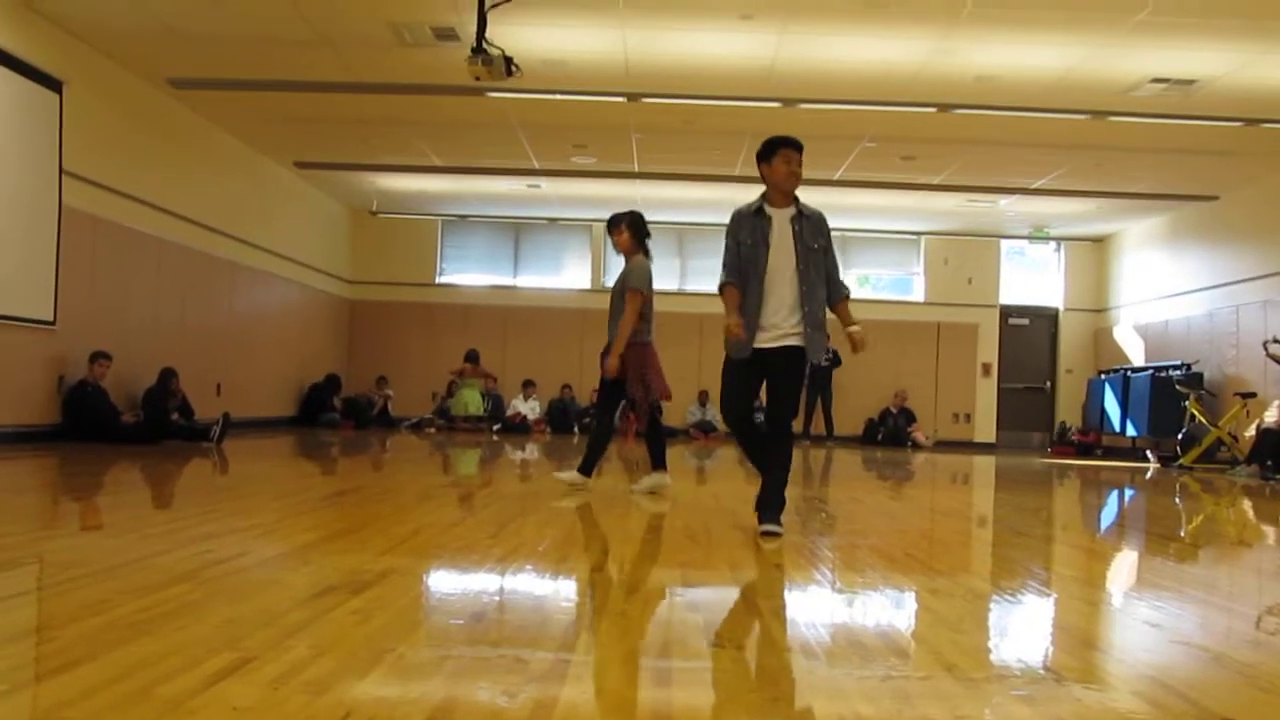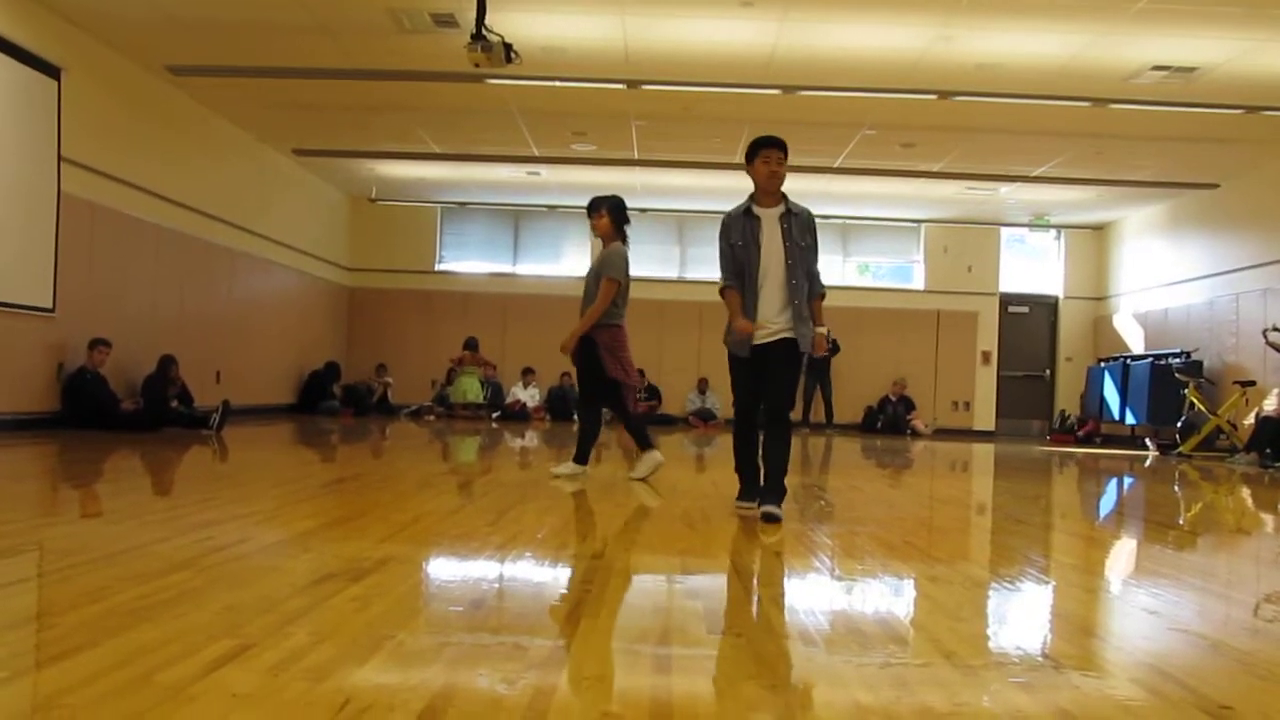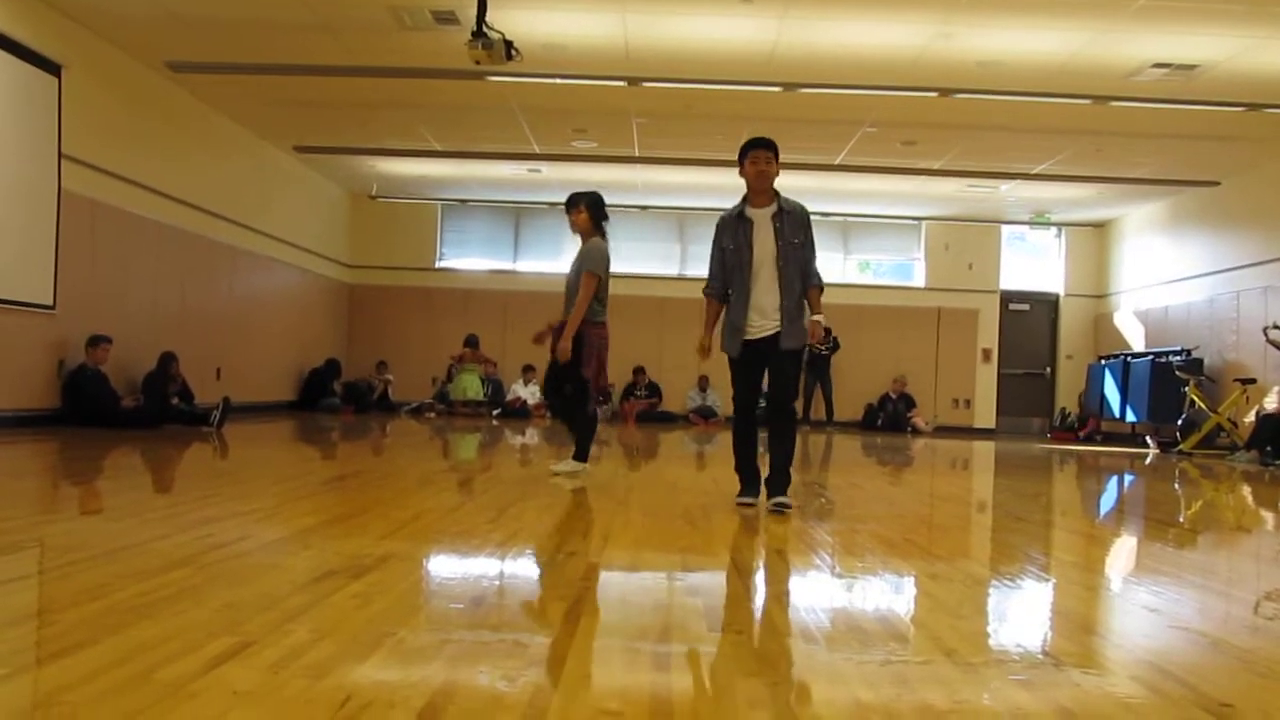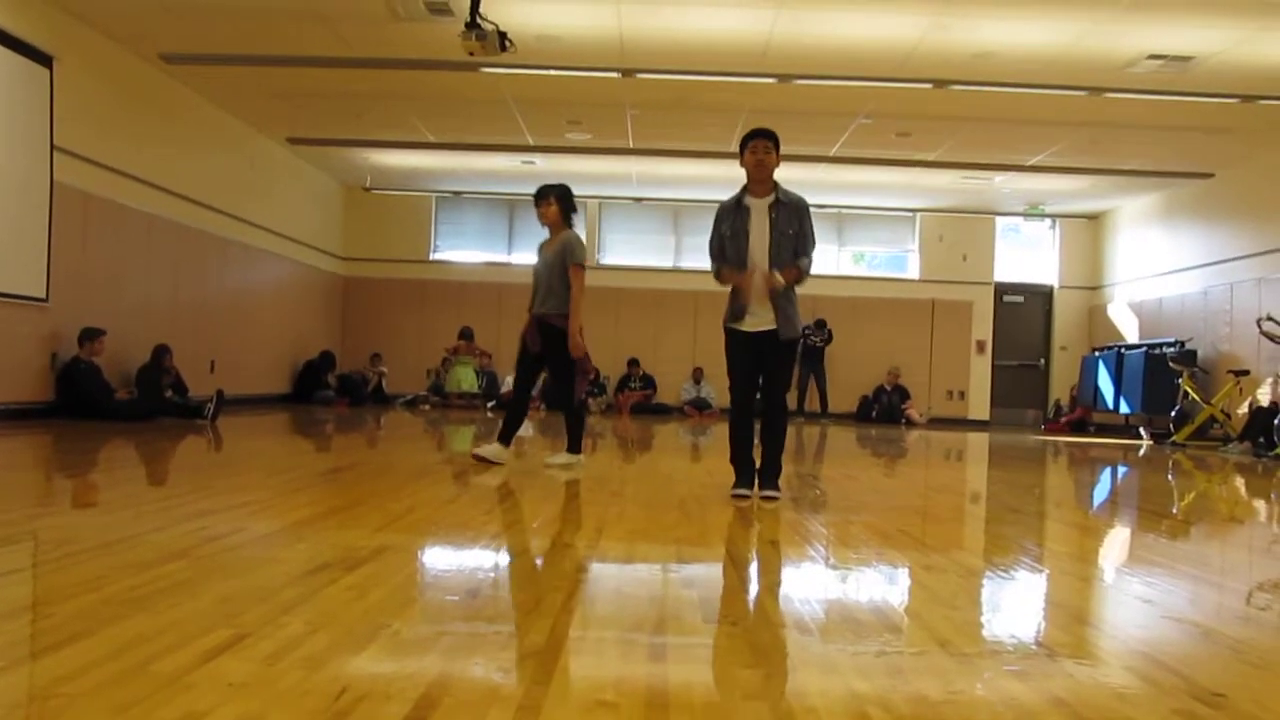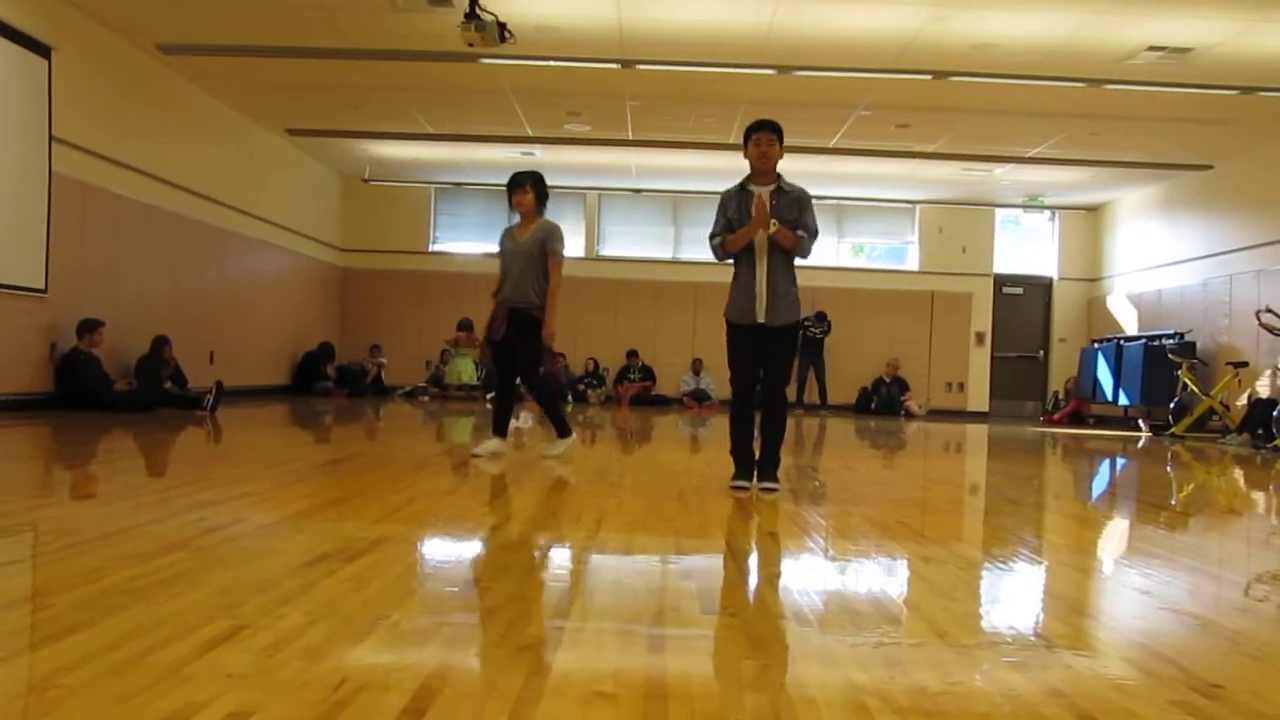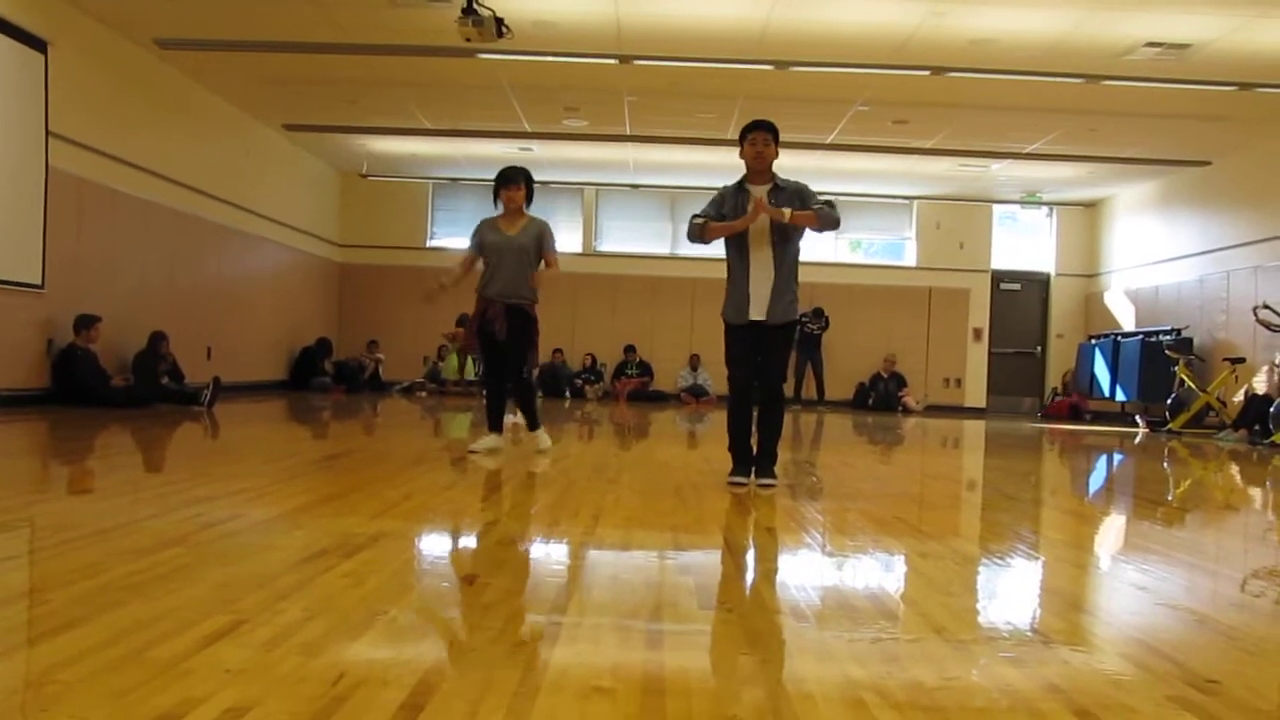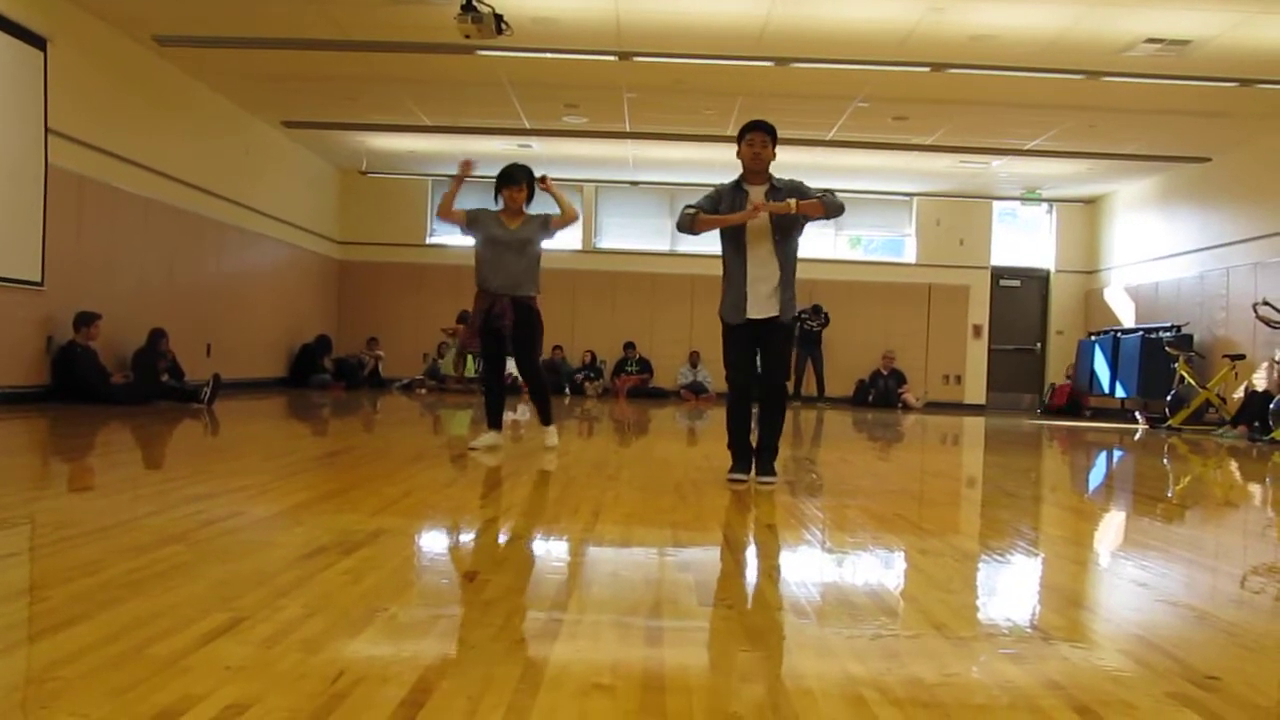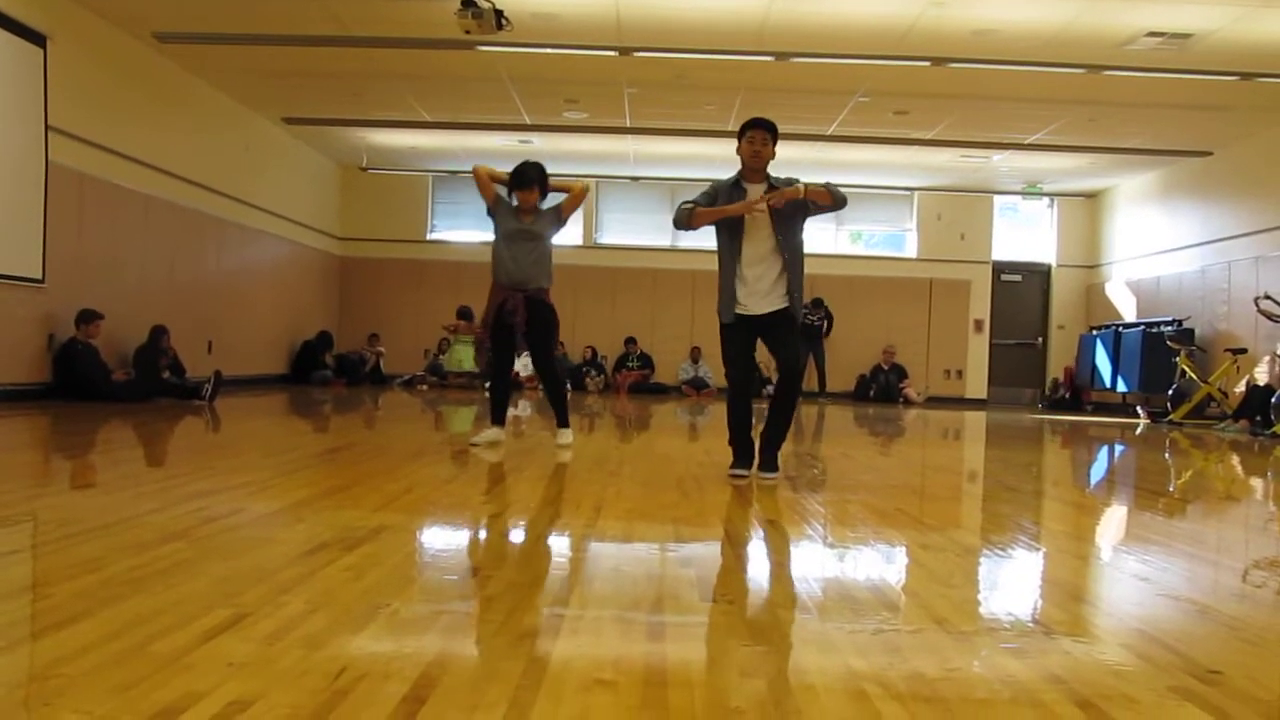
dt=0.3s
person 1, frame 1
left shoulder: (814, 222)
right shoulder: (742, 219)
left elbow: (831, 281)
right elbow: (730, 275)
left wrist: (850, 325)
right wrist: (731, 314)
left hip: (792, 341)
right hip: (748, 341)
left knee: (780, 425)
right knee: (735, 414)
left ankle: (771, 509)
right ankle: (771, 474)
person 1, frame 2
left shoulder: (802, 219)
right shoulder: (734, 221)
left elbow: (812, 279)
right elbow: (729, 278)
left wrist: (818, 327)
right wrist: (737, 317)
left hip: (786, 335)
right hip: (746, 338)
left knee: (778, 415)
right knee: (745, 414)
left ankle: (772, 495)
right ankle: (748, 486)
person 1, frame 3
left shoulder: (797, 216)
right shoulder: (728, 223)
left elbow: (809, 272)
right elbow: (717, 284)
left wrist: (816, 314)
right wrist: (707, 332)
left hip: (786, 331)
right hip: (743, 334)
left knee: (782, 406)
right knee: (744, 409)
left ankle: (779, 486)
right ankle: (748, 483)
person 1, frame 4
left shoulder: (795, 207)
right shoulder: (728, 210)
left elbow: (805, 259)
right elbow: (717, 262)
left wrist: (781, 279)
right wrist: (735, 278)
left hip: (782, 324)
right hip: (741, 323)
left knee: (775, 400)
right knee: (741, 399)
left ankle: (770, 476)
right ankle: (743, 475)
person 1, frame 5
left shoulder: (796, 197)
right shoulder: (732, 197)
left elbow: (805, 244)
right elbow: (719, 247)
left wrist: (770, 225)
right wrist: (752, 227)
left hip: (783, 312)
right hip: (742, 312)
left knee: (775, 391)
right knee: (743, 390)
left ankle: (768, 468)
right ankle: (742, 466)
person 1, frame 6
left shoulder: (796, 193)
right shoulder: (728, 196)
left elbow: (831, 218)
right elbow: (696, 230)
left wrist: (781, 215)
right wrist: (743, 222)
left hip: (780, 310)
right hip: (739, 311)
left knee: (772, 388)
right knee: (740, 387)
left ankle: (766, 463)
right ankle: (740, 462)
person 1, frame 7
left shoulder: (791, 191)
right shoulder: (724, 195)
left elbow: (835, 206)
right elbow: (685, 221)
left wrist: (789, 207)
right wrist: (736, 218)
left hip: (778, 311)
right hip: (737, 311)
left knee: (775, 385)
right knee: (739, 386)
left ankle: (766, 458)
right ankle: (740, 458)
person 1, frame 8
left shoulder: (790, 192)
right shoulder: (721, 191)
left elbow: (838, 199)
right elbow: (682, 218)
left wrist: (801, 191)
right wrist: (731, 209)
left hip: (780, 306)
right hip: (736, 308)
left knee: (792, 372)
right knee: (739, 382)
left ankle: (770, 450)
right ankle: (742, 454)
person 2, frame 1
left shoulder: (637, 266)
right shoulder: (633, 267)
left elbow: (630, 315)
left wrist: (614, 354)
right wrist: (613, 353)
left hip: (630, 351)
right hip: (634, 351)
left knee: (605, 411)
right knee: (646, 413)
left ankle: (584, 472)
right ankle: (659, 471)
person 2, frame 2
left shoulder: (615, 253)
right shoulder: (606, 253)
left elbow: (602, 302)
left wrist: (574, 334)
right wrist: (578, 334)
left hip: (602, 335)
right hip: (598, 336)
left knee: (590, 401)
right knee: (614, 399)
left ankle: (580, 461)
right ankle: (648, 452)
person 2, frame 3
left shoulder: (596, 249)
right shoulder: (584, 250)
left elbow: (586, 297)
left wrist: (566, 336)
right wrist: (553, 327)
left hip: (587, 334)
right hip: (575, 332)
left knee: (582, 396)
right knee: (553, 389)
left ankle: (580, 458)
right ankle: (582, 451)
person 2, frame 4
left shoulder: (571, 242)
right shoulder: (544, 246)
left elbow: (577, 290)
left wrist: (574, 331)
right wrist: (529, 324)
left hip: (559, 326)
right hip: (539, 327)
left knee: (567, 391)
right knee: (521, 387)
left ankle: (574, 451)
right ankle: (501, 446)
person 2, frame 5
left shoulder: (550, 231)
right shoulder: (507, 234)
left elbow: (555, 279)
left wrist: (550, 321)
right wrist: (494, 314)
left hip: (531, 316)
right hip: (502, 315)
left knee: (531, 379)
right knee: (503, 379)
left ankle: (565, 434)
right ankle: (498, 438)
person 2, frame 6
left shoulder: (539, 228)
right shoulder: (485, 228)
left elbow: (554, 267)
right elbow: (467, 265)
left wrist: (544, 276)
right wrist: (446, 283)
left hip: (520, 312)
right hip: (488, 310)
left knee: (518, 374)
right knee: (493, 375)
left ankle: (535, 428)
right ankle: (495, 433)
person 2, frame 7
left shoulder: (538, 224)
right shoulder: (483, 219)
left elbow: (571, 216)
right elbow: (444, 213)
left wrist: (549, 188)
right wrist: (459, 179)
left hip: (523, 305)
right hip: (489, 305)
left knee: (529, 368)
right knee: (492, 369)
left ankle: (548, 425)
right ankle: (494, 430)
person 2, frame 8
left shoulder: (551, 217)
right shoulder: (501, 211)
left elbow: (582, 188)
right elbow: (478, 172)
left wrist: (551, 185)
right wrist: (508, 179)
left hip: (537, 300)
right hip: (503, 299)
left knee: (545, 365)
right knee: (500, 365)
left ankle: (563, 426)
right ankle: (497, 426)
